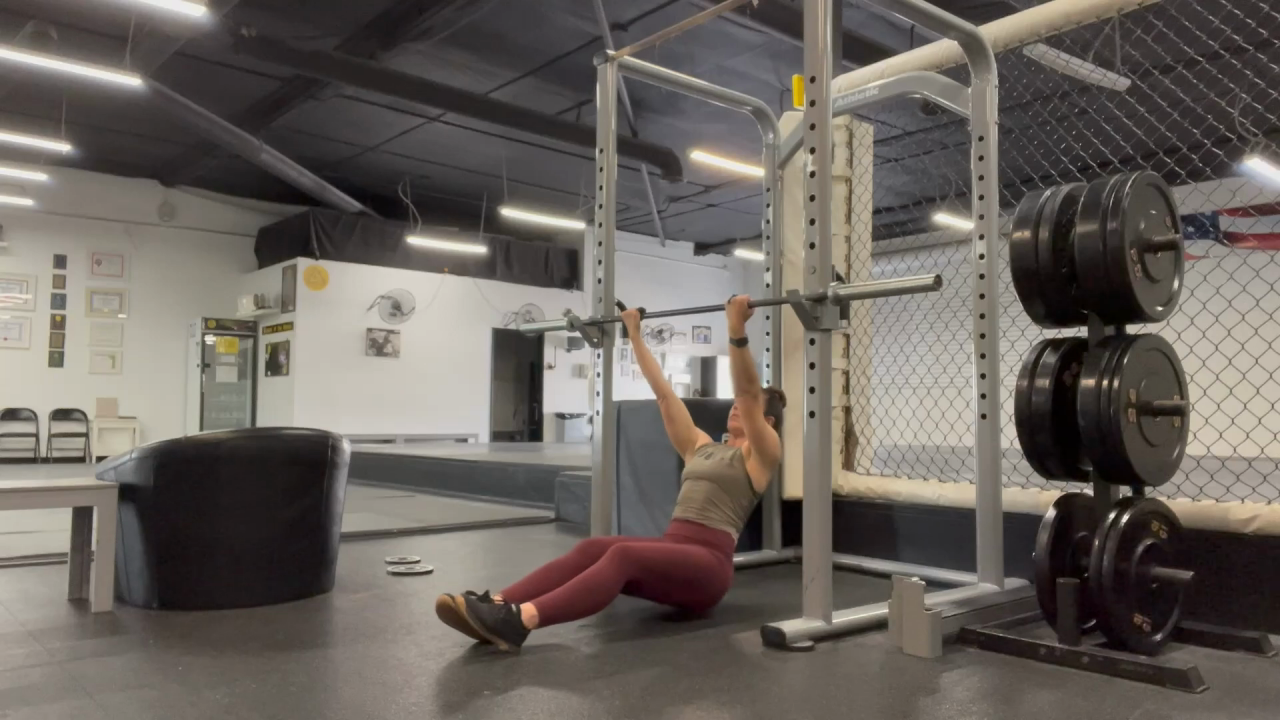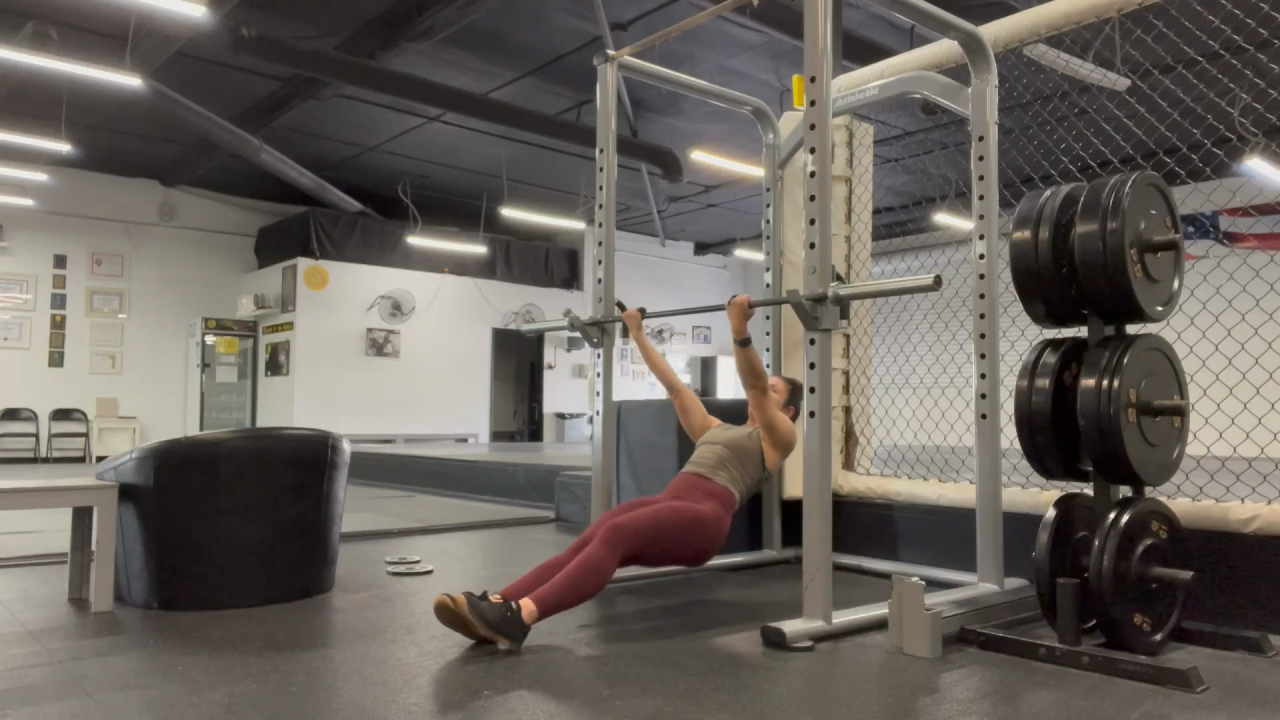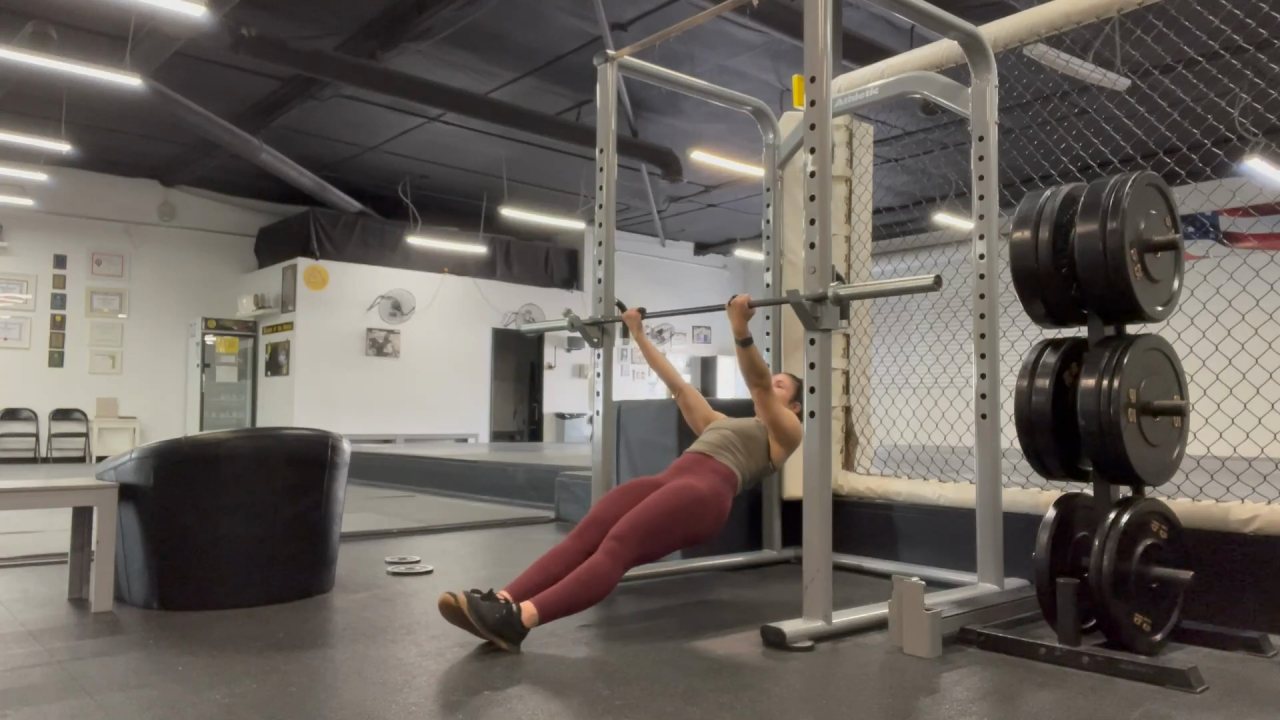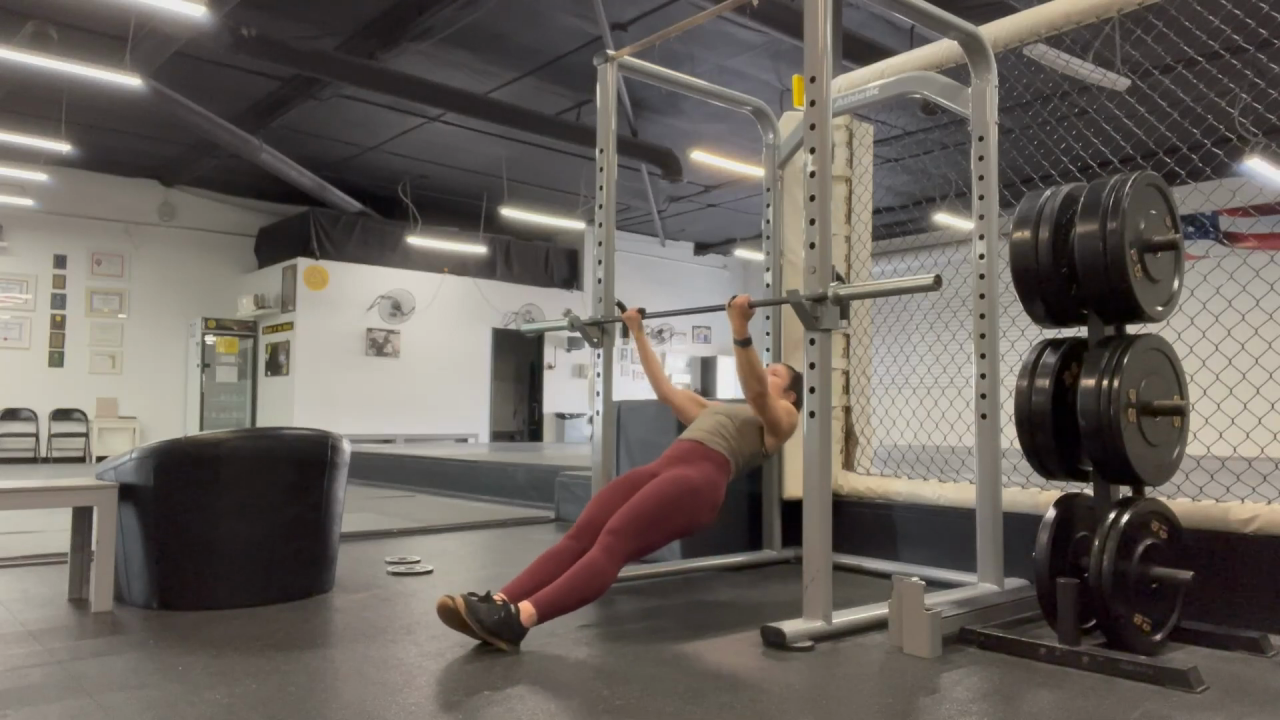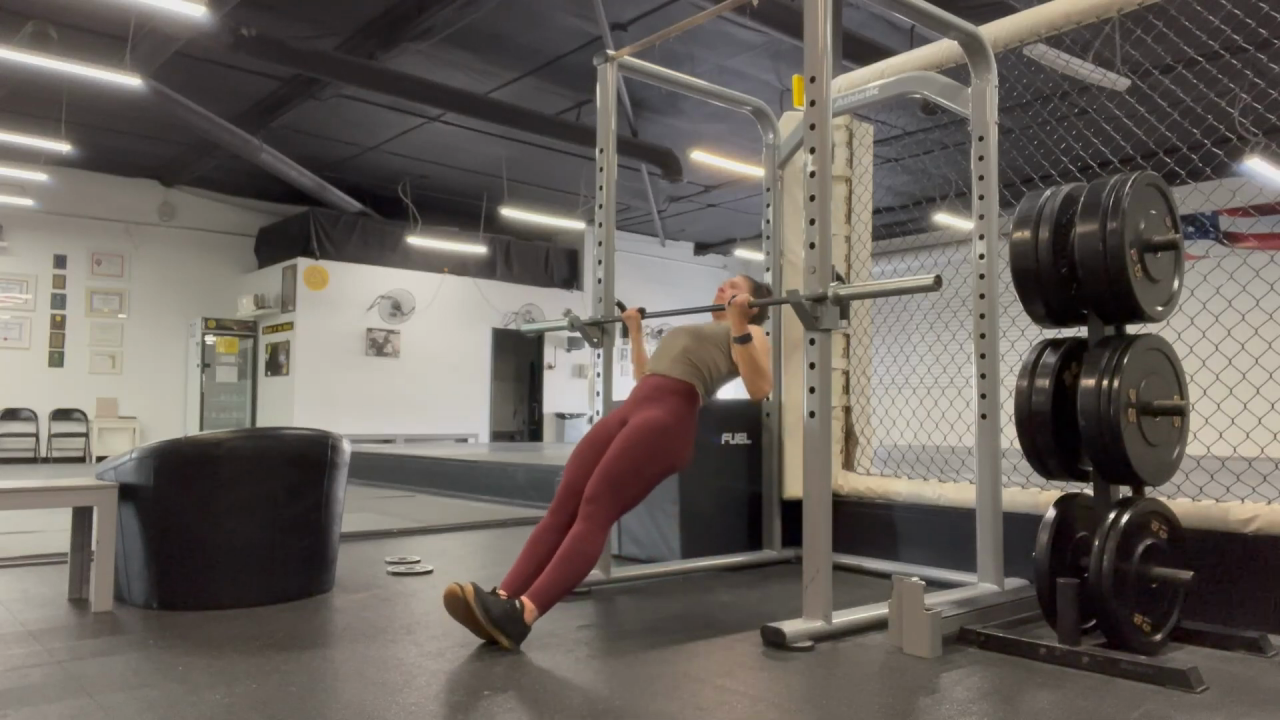
dt=0.4s
person 1, frame 1
left shoulder: (760, 456)
right shoulder: (701, 447)
left elbow: (750, 393)
right elbow: (664, 393)
left wrist: (737, 331)
right wrist: (635, 334)
left hip: (708, 564)
right hip: (672, 549)
left knee: (624, 557)
right knee: (590, 550)
left ankle: (518, 622)
right ankle: (496, 608)
person 1, frame 2
left shoulder: (778, 438)
right shoulder: (716, 429)
left elbow: (756, 385)
right elbow: (676, 388)
left wrist: (740, 330)
right wrist: (638, 334)
left hip: (705, 515)
right hip: (670, 500)
left knee: (613, 537)
right knee: (584, 545)
left ankle: (518, 618)
right ankle: (494, 605)
person 1, frame 3
left shoulder: (786, 432)
right shoulder: (722, 422)
left elbow: (759, 383)
right elbow: (678, 386)
left wrist: (741, 329)
right wrist: (639, 334)
left hip: (706, 492)
right hip: (670, 479)
left knee: (618, 545)
right knee: (587, 534)
left ankle: (517, 619)
right ankle: (502, 601)
person 1, frame 4
left shoulder: (781, 418)
right shoulder: (718, 409)
left elbow: (757, 394)
right elbow: (666, 391)
left wrist: (741, 331)
right wrist: (639, 334)
left hip: (699, 479)
right hip: (661, 468)
left knee: (613, 543)
right knee: (580, 537)
left ankle: (517, 620)
right ankle: (497, 605)
person 1, frame 5
left shoulder: (749, 333)
right shoulder: (695, 333)
left elbow: (758, 389)
left wrist: (738, 327)
right wrist: (635, 332)
left hip: (670, 415)
right hip: (630, 408)
left knee: (594, 511)
right knee: (562, 508)
left ankle: (520, 616)
right ankle: (501, 601)
